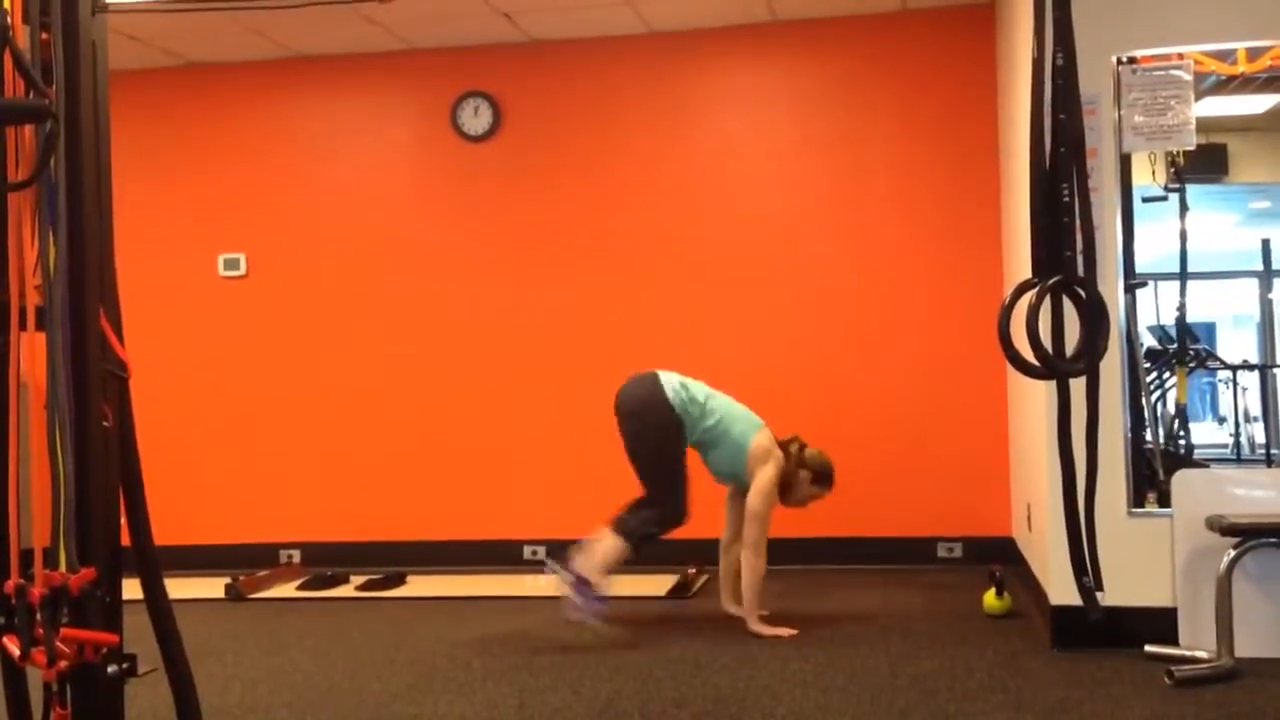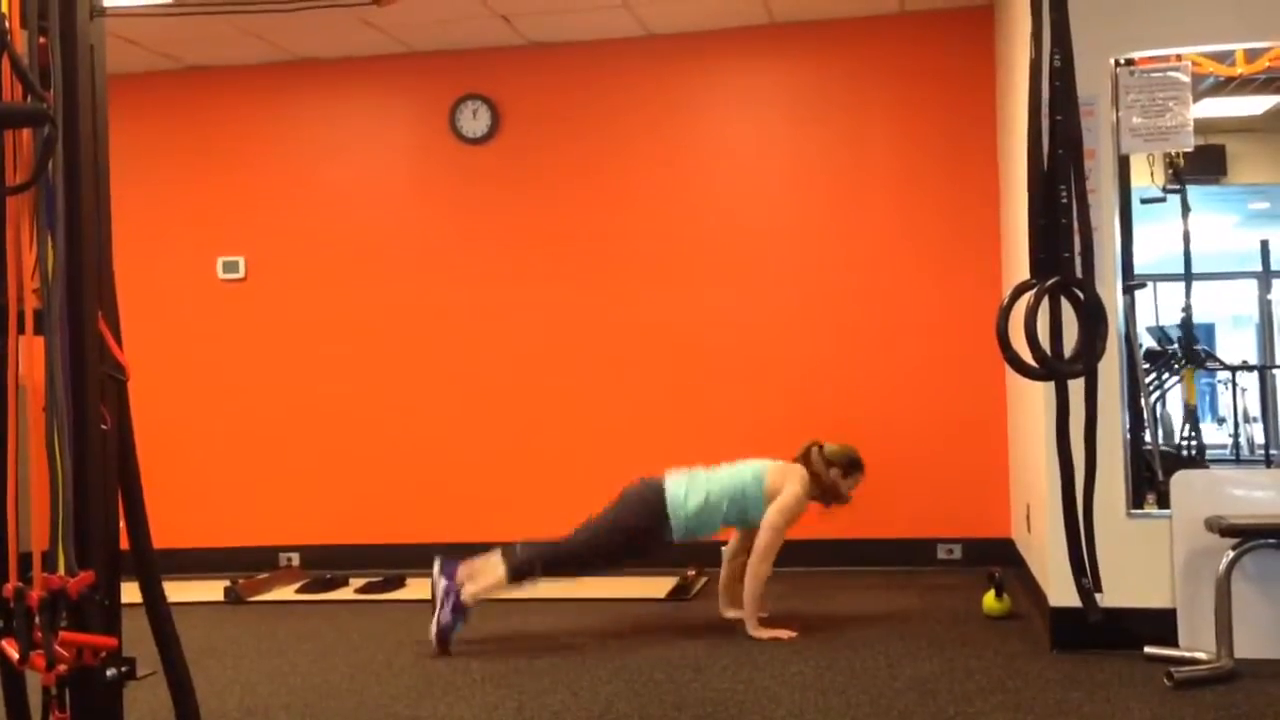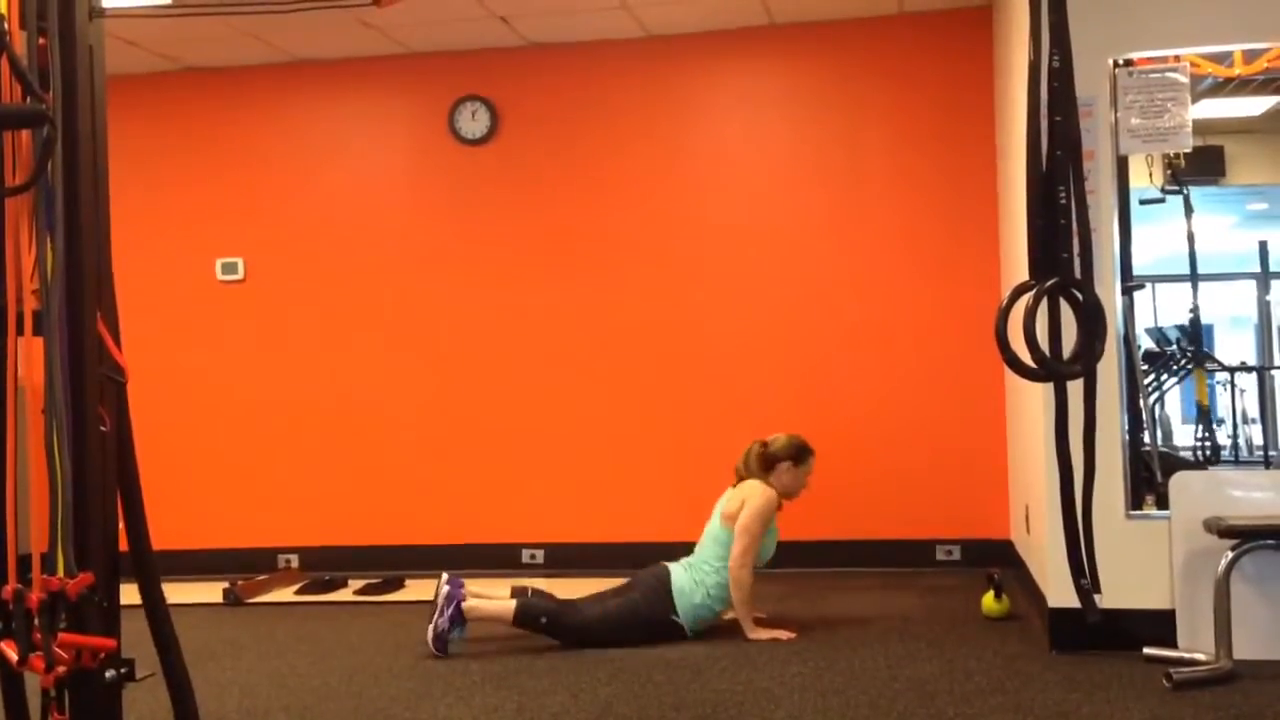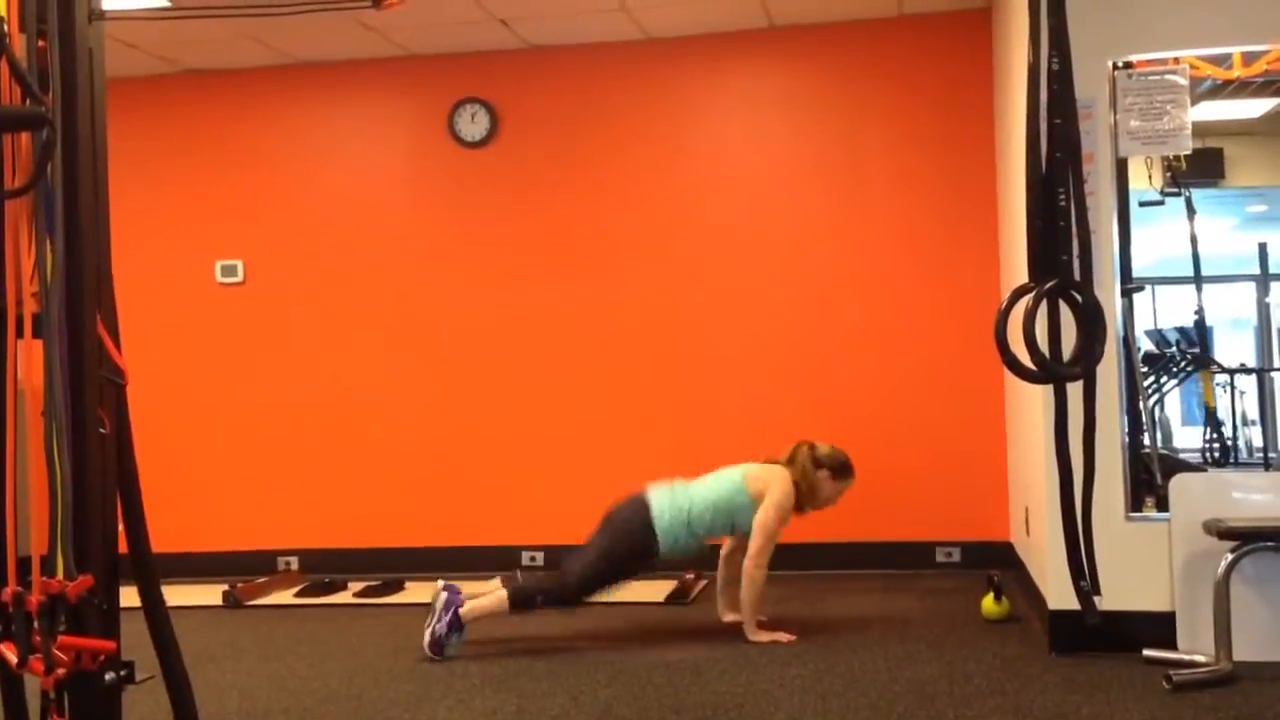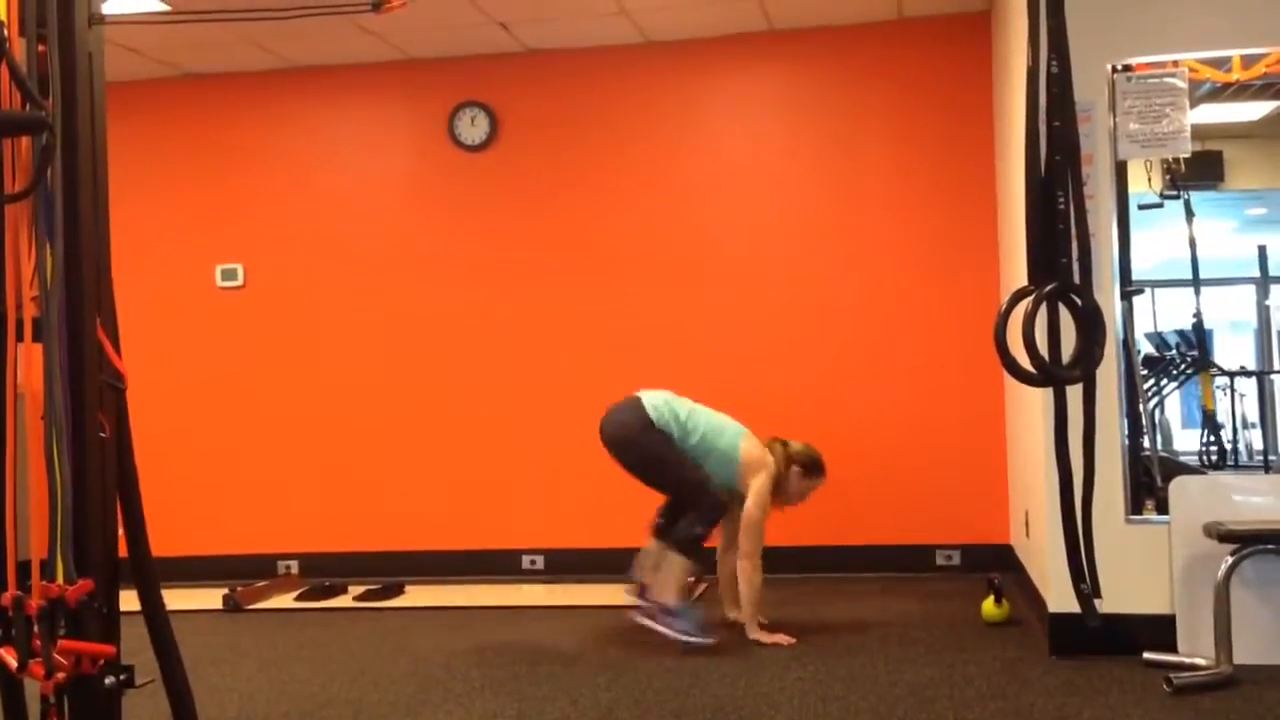
dt=0.3s
person 1, frame 1
left shoulder: (752, 466)
right shoulder: (772, 468)
left elbow: (732, 541)
right elbow: (752, 549)
left wrist: (730, 602)
right wrist: (753, 620)
left hip: (650, 395)
right hip: (655, 402)
left knee: (659, 500)
right knee: (668, 508)
left ankle: (584, 562)
right ankle: (588, 582)
person 1, frame 2
left shoulder: (782, 476)
right shoulder: (799, 487)
left elbow: (740, 542)
right elbow: (761, 559)
left wrist: (731, 605)
right wrist: (753, 624)
left hip: (661, 499)
right hip: (660, 515)
left knee: (571, 553)
right knee: (568, 556)
left ankle: (458, 575)
right ankle: (461, 597)
person 1, frame 3
left shoulder: (745, 490)
right shoulder: (764, 496)
right elbow: (739, 565)
left wrist: (729, 607)
right wrist: (751, 626)
left hip: (665, 585)
right hip: (669, 606)
left knee: (568, 612)
right knee: (570, 623)
left ankle: (462, 592)
right ankle: (463, 608)
person 1, frame 4
left shoulder: (769, 480)
right shoulder: (783, 489)
left elbow: (732, 553)
right elbow: (754, 562)
left wrist: (730, 610)
right wrist: (752, 628)
left hip: (645, 510)
right hip: (645, 525)
left knee: (563, 581)
right knee: (565, 589)
left ankle: (455, 596)
right ankle: (458, 611)
person 1, frame 5
left shoulder: (751, 470)
right shoulder: (763, 473)
left elbow: (730, 544)
right elbow: (749, 555)
left wrist: (732, 607)
right wrist: (753, 627)
left hip: (634, 418)
right hip: (634, 423)
left knee: (685, 504)
right knee: (705, 506)
left ankle: (649, 591)
right ankle: (669, 608)
